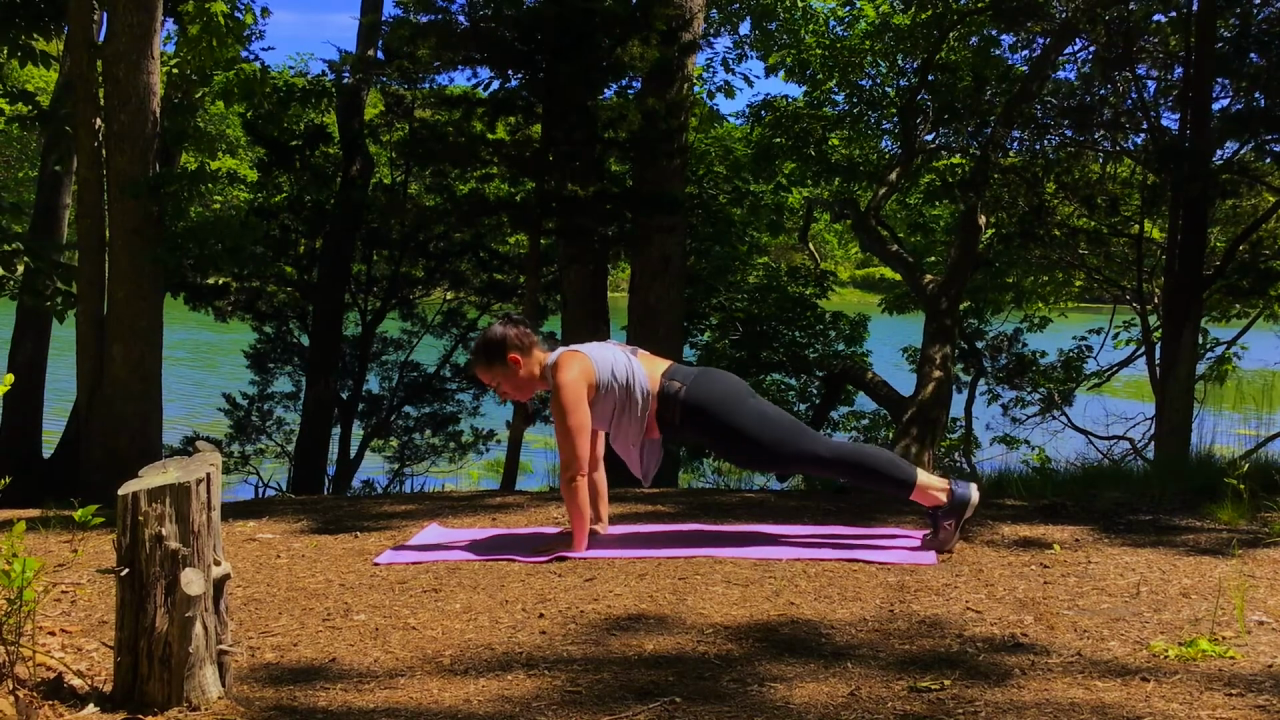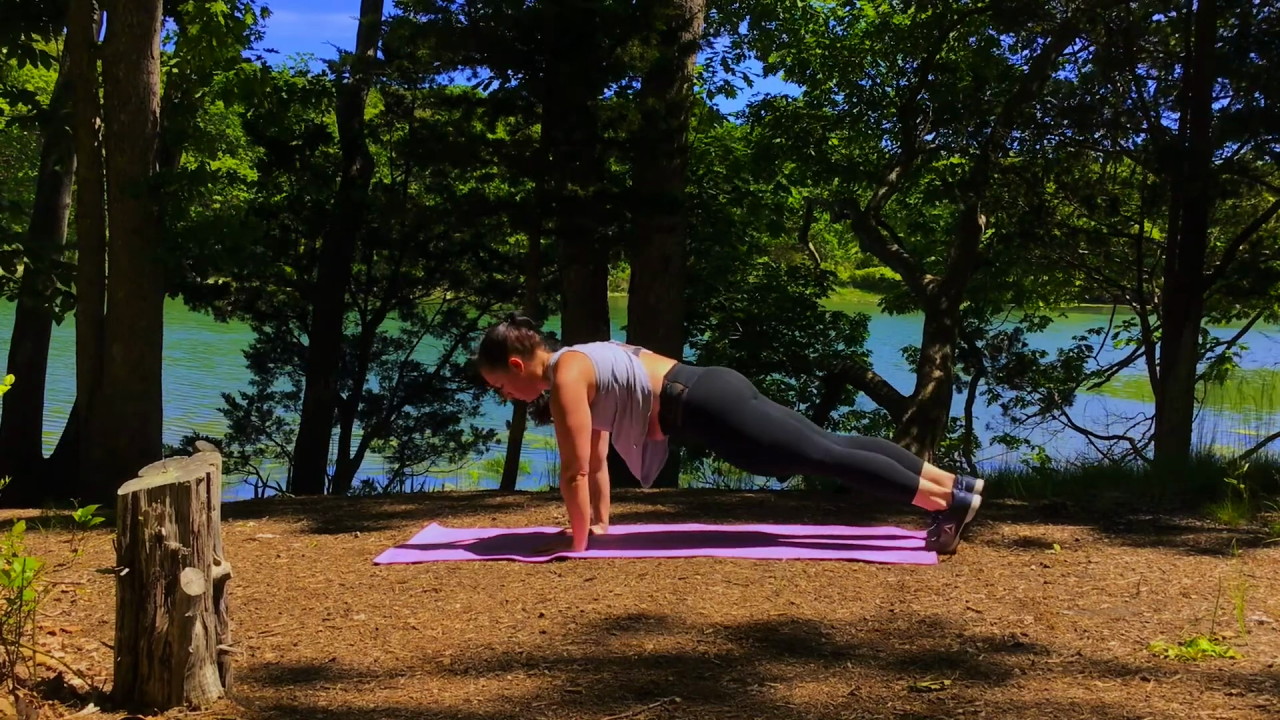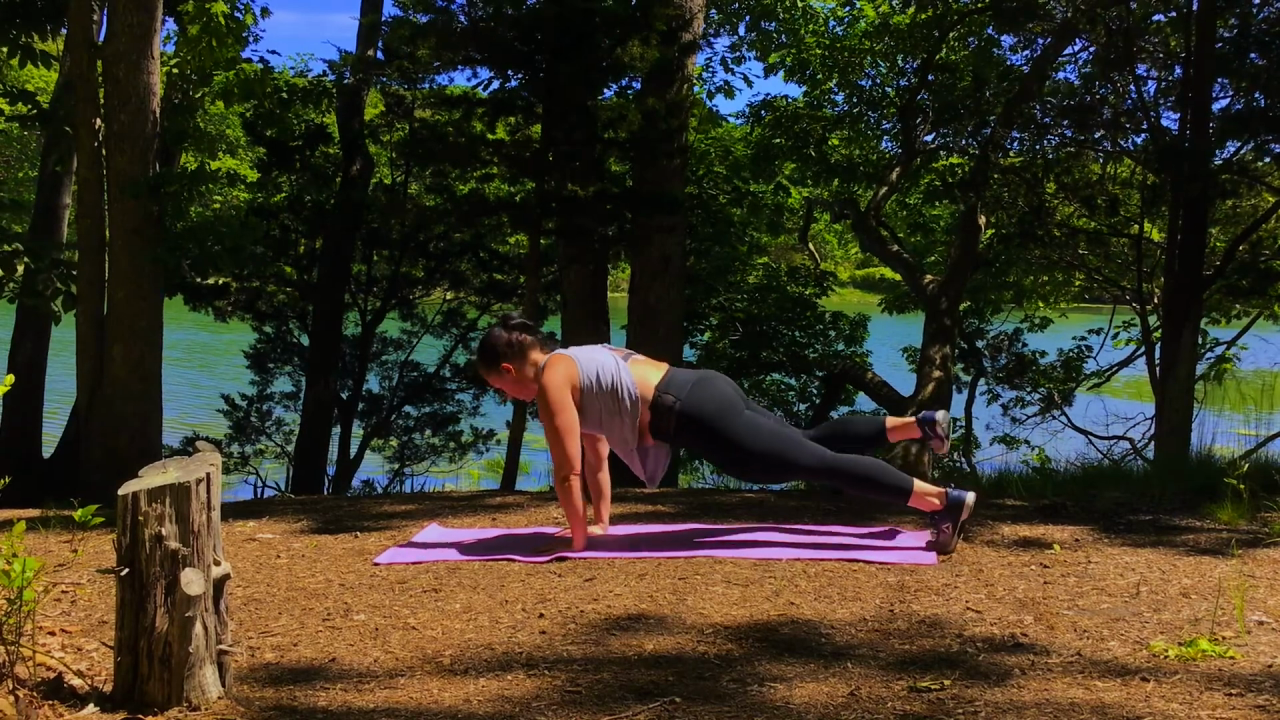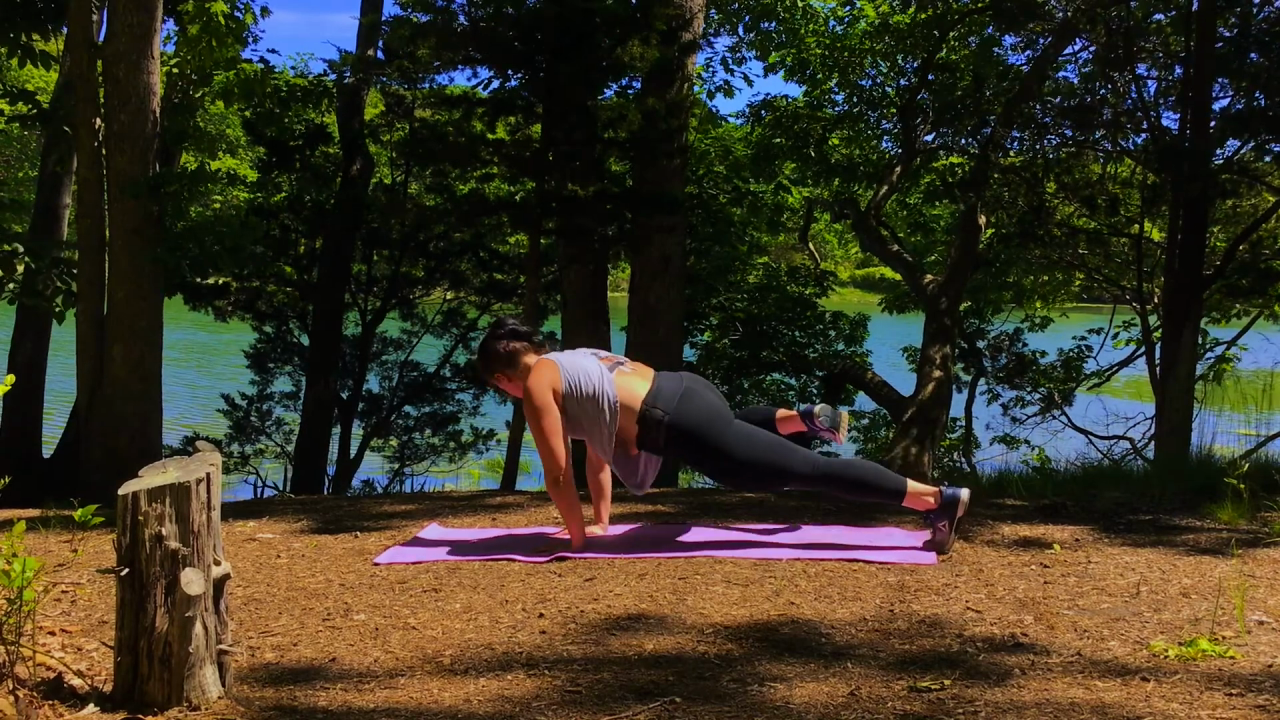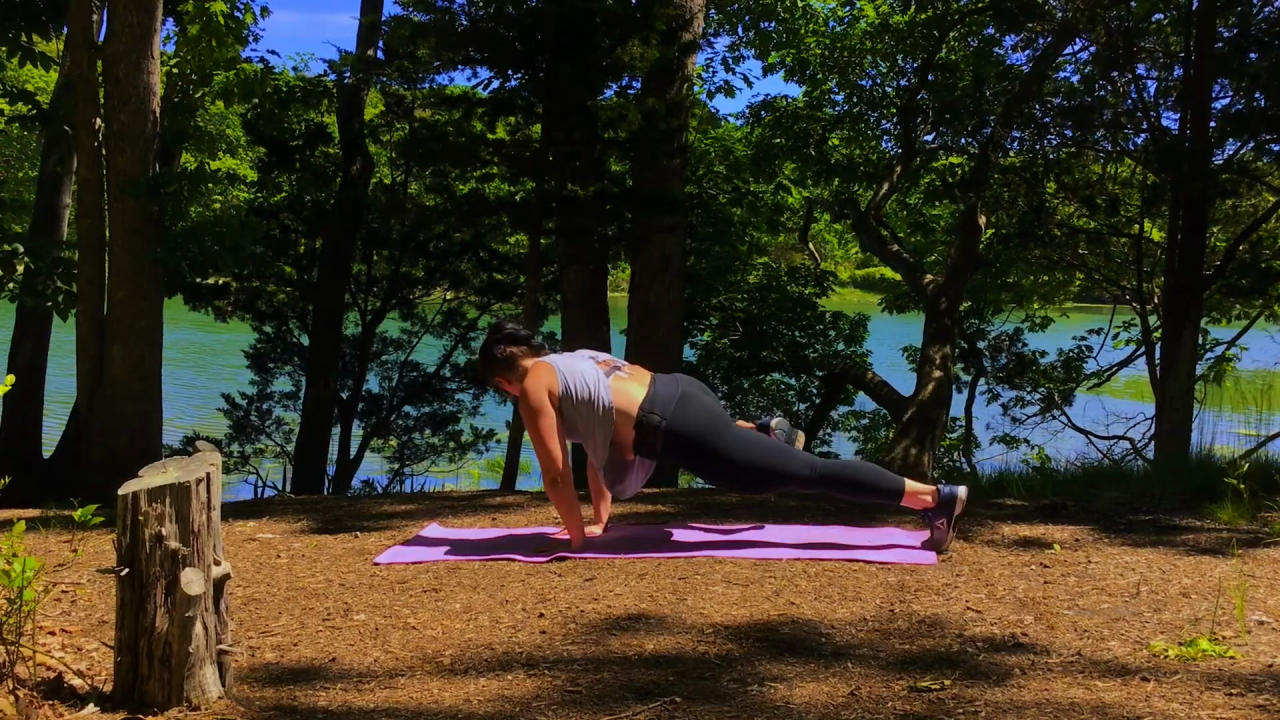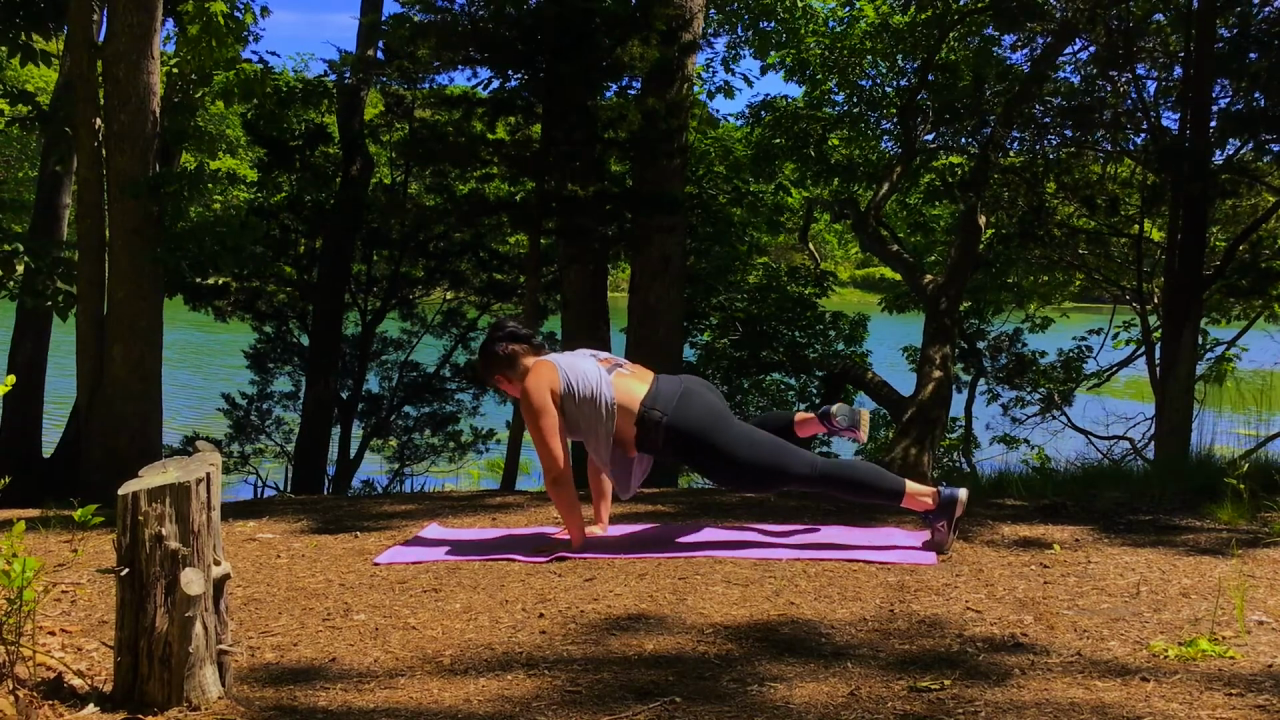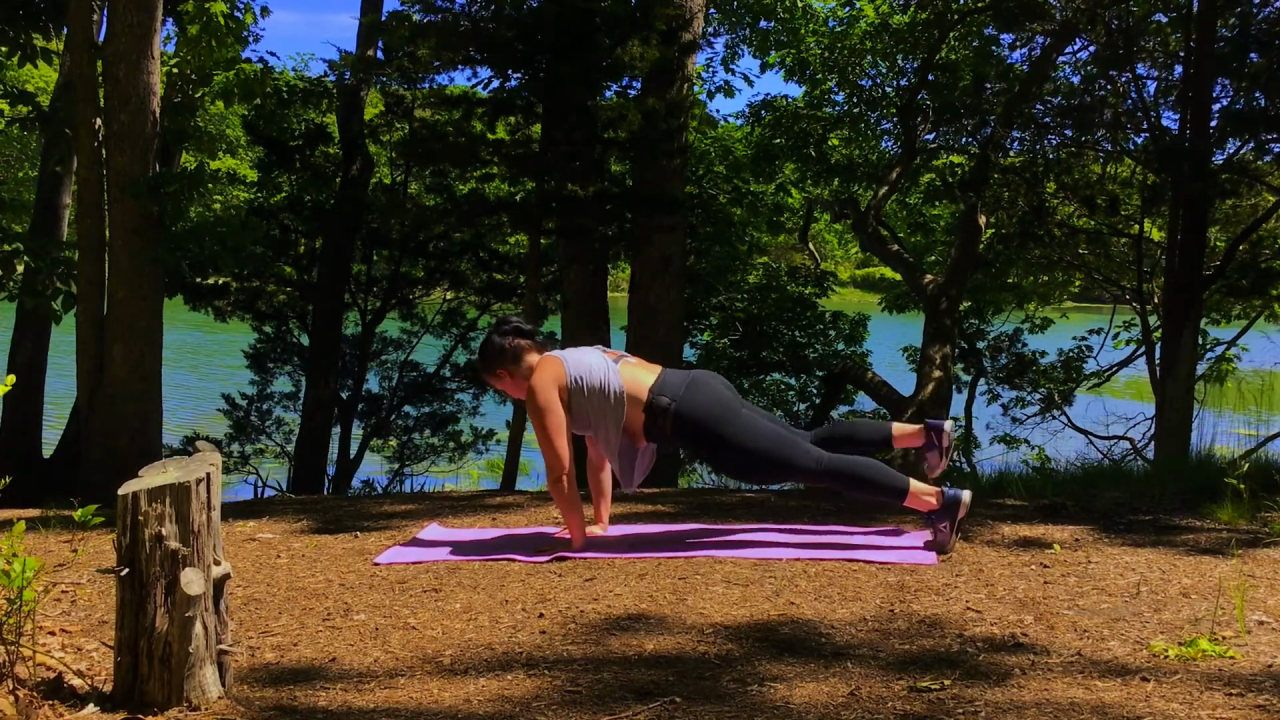
dt=0.2s
person 1, frame 1
left shoulder: (564, 376)
right shoulder: (574, 364)
left elbow: (574, 472)
right elbow: (593, 460)
left wrist: (579, 543)
right wrist: (601, 521)
left hip: (706, 408)
right hip: (712, 392)
left knee: (823, 457)
right knee: (824, 452)
left ankle: (949, 499)
right ankle: (947, 488)
person 1, frame 2
left shoulder: (564, 378)
right shoulder: (577, 362)
left elbow: (574, 472)
right elbow: (596, 457)
left wrist: (579, 541)
right wrist: (600, 522)
left hip: (708, 408)
right hip: (715, 388)
left knee: (825, 457)
right knee: (829, 445)
left ankle: (951, 500)
right ankle: (955, 481)
person 1, frame 3
left shoulder: (550, 380)
right shoulder: (575, 360)
left elbow: (567, 472)
right elbow: (596, 455)
left wrist: (579, 540)
right wrist: (601, 522)
left hip: (698, 413)
right hip: (705, 386)
left knee: (816, 462)
right knee: (816, 446)
left ankle: (946, 500)
right ankle: (918, 426)
person 1, frame 4
left shoulder: (536, 383)
right shoulder: (576, 357)
left elbow: (557, 473)
right elbow: (599, 449)
left wrist: (579, 539)
right wrist: (601, 523)
left hip: (684, 422)
right hip: (687, 388)
left knee: (807, 470)
left ankle: (940, 499)
right ankle: (796, 420)
person 1, frame 5
left shoulder: (533, 385)
right shoulder: (577, 359)
left elbow: (556, 475)
right elbow: (599, 447)
left wrist: (578, 538)
right wrist: (601, 522)
left hip: (682, 430)
right hip: (683, 391)
left knee: (805, 472)
left ankle: (936, 497)
right ankle: (753, 431)
person 1, frame 6
left shoulder: (534, 385)
right shoulder: (574, 360)
left elbow: (556, 475)
right elbow: (599, 453)
left wrist: (578, 539)
right wrist: (601, 523)
left hip: (684, 424)
right hip: (688, 392)
left knee: (806, 470)
left ankle: (937, 499)
right ankle: (818, 420)
person 1, frame 7
left shoulder: (540, 381)
right shoulder: (572, 361)
left elbow: (559, 473)
right elbow: (599, 454)
left wrist: (578, 538)
right wrist: (601, 523)
left hip: (693, 416)
right hip: (700, 389)
left knee: (811, 464)
right knee: (811, 442)
left ankle: (941, 500)
right ankle: (924, 434)
